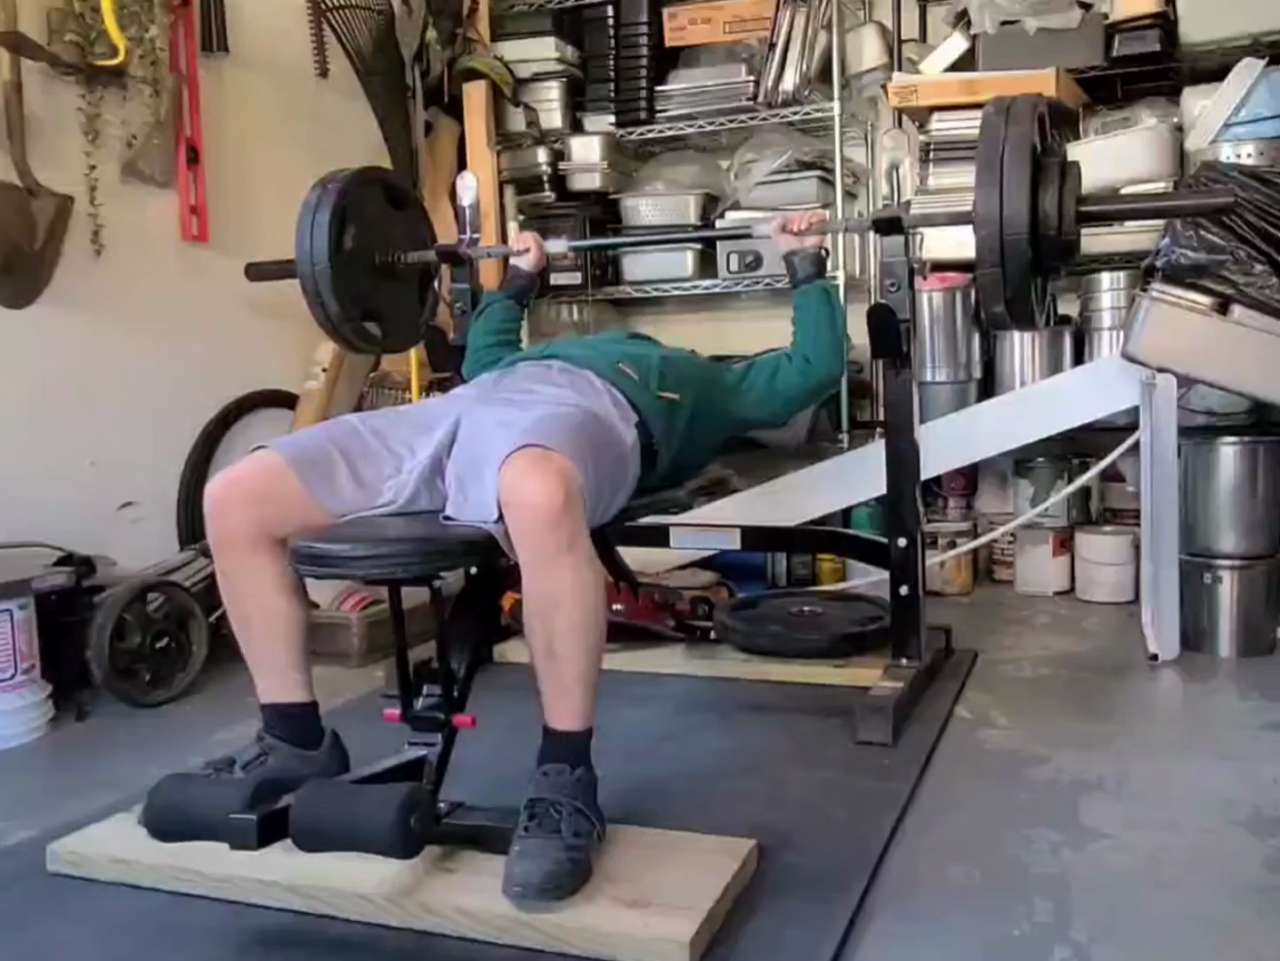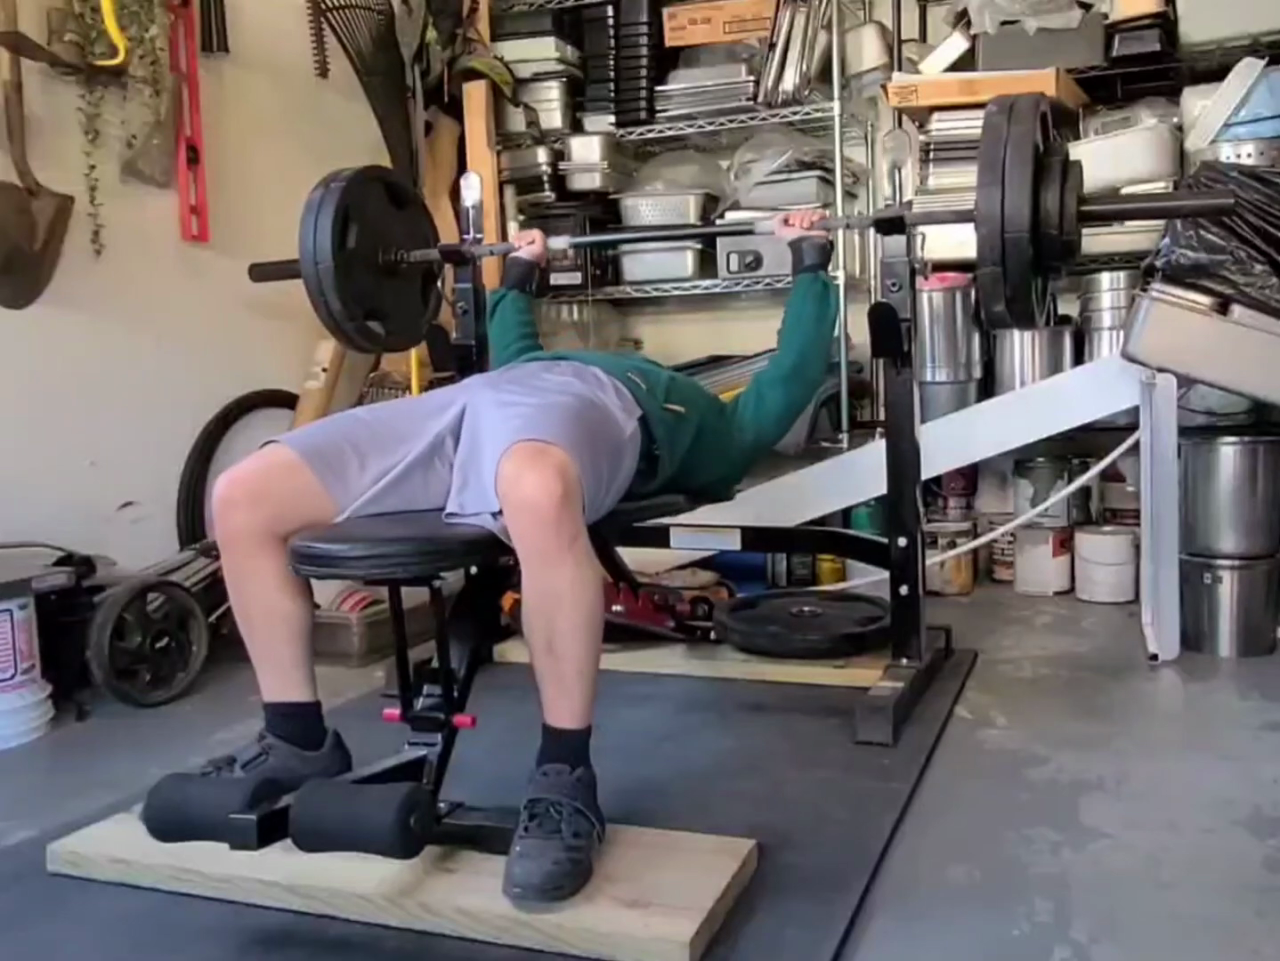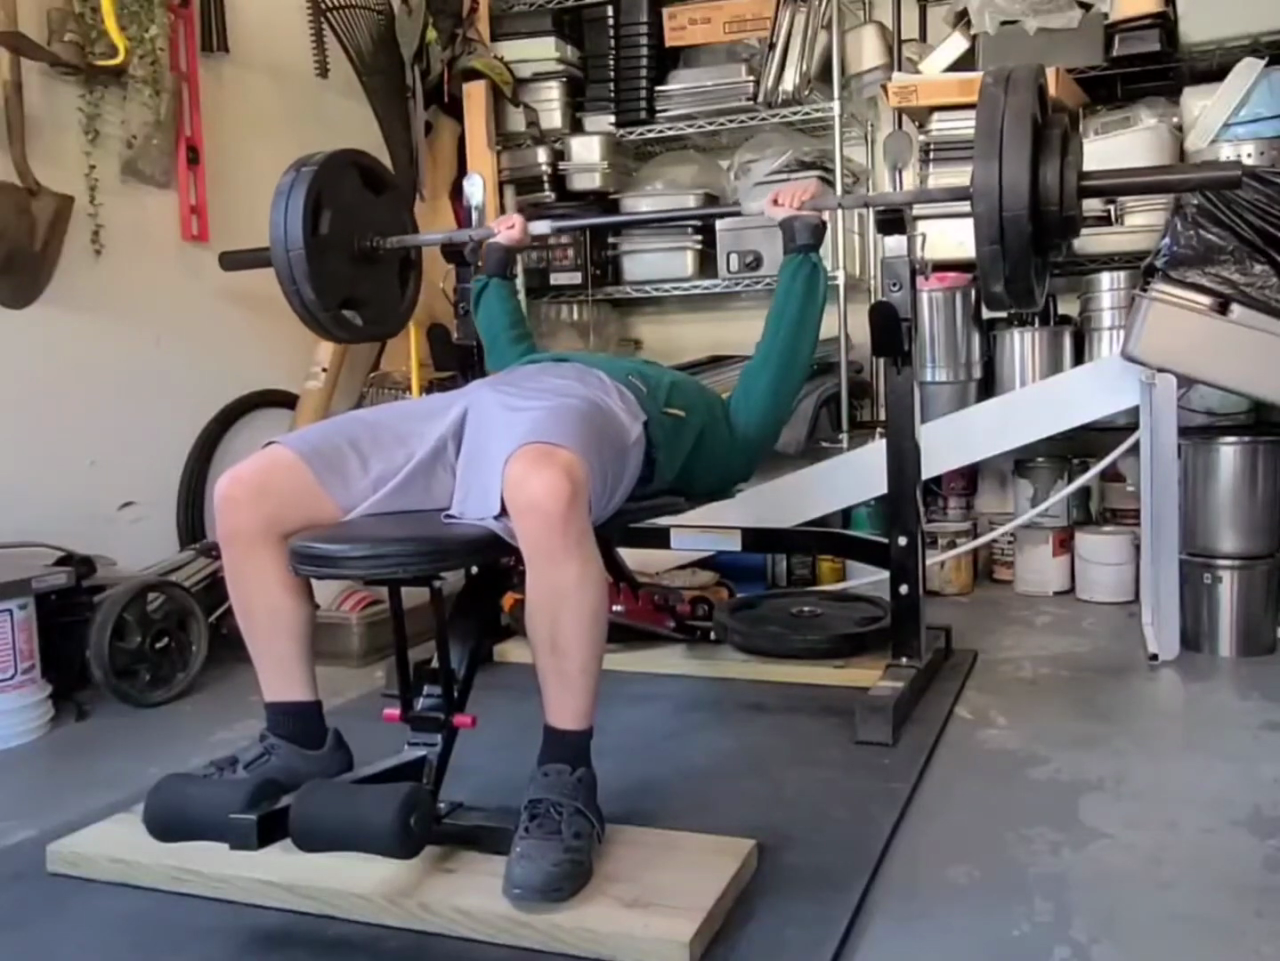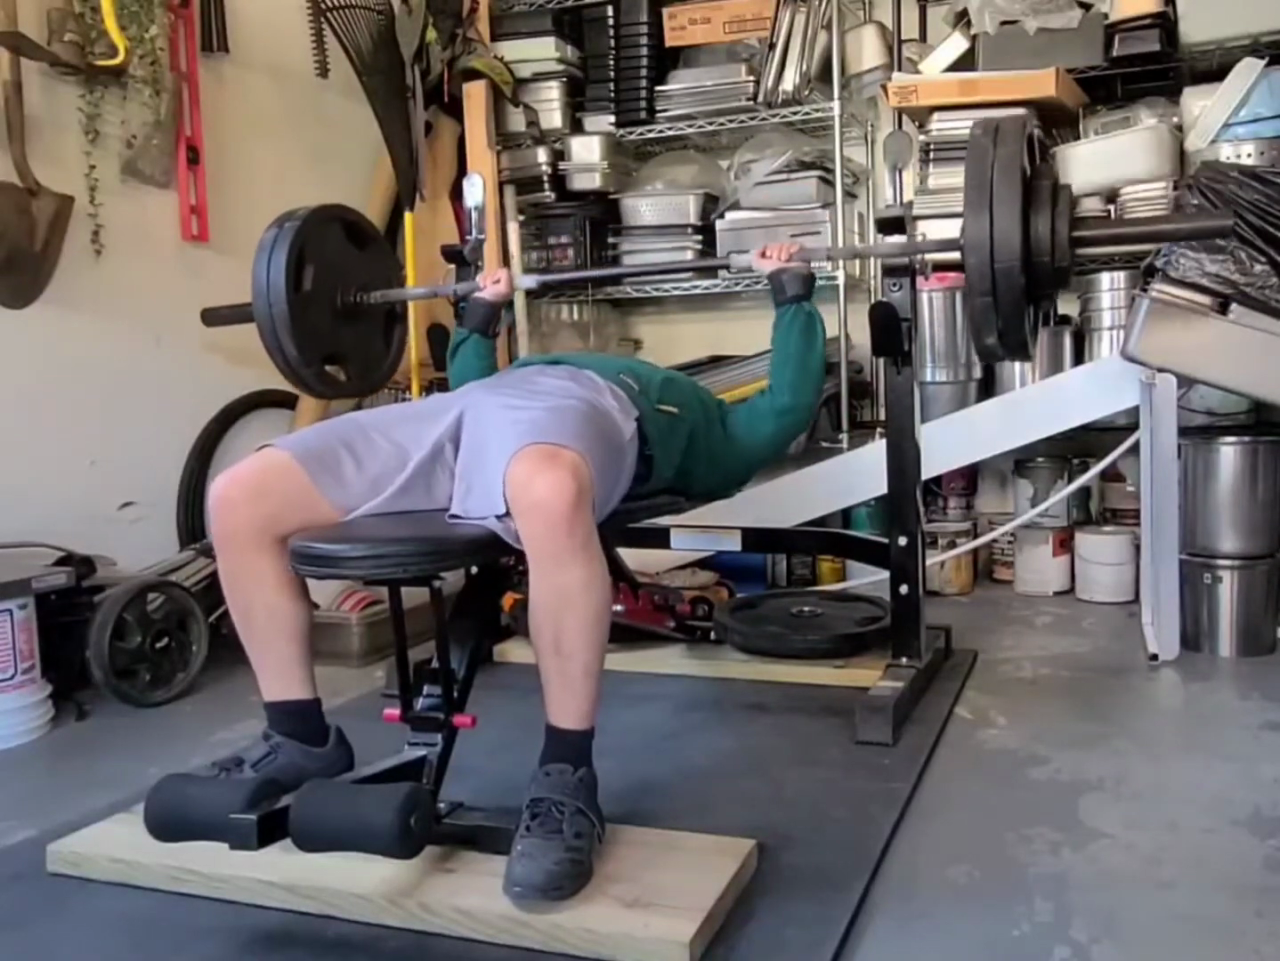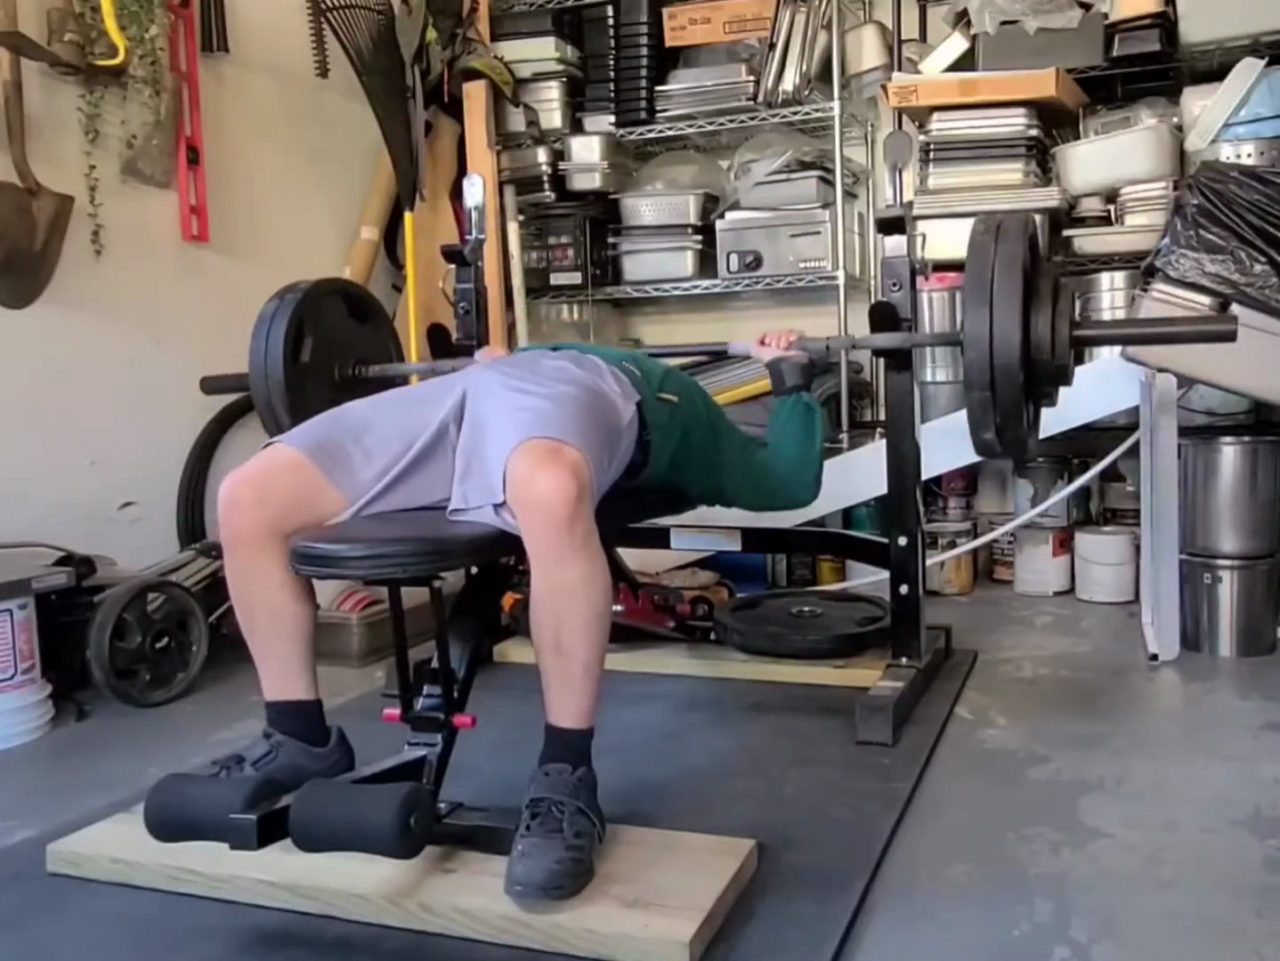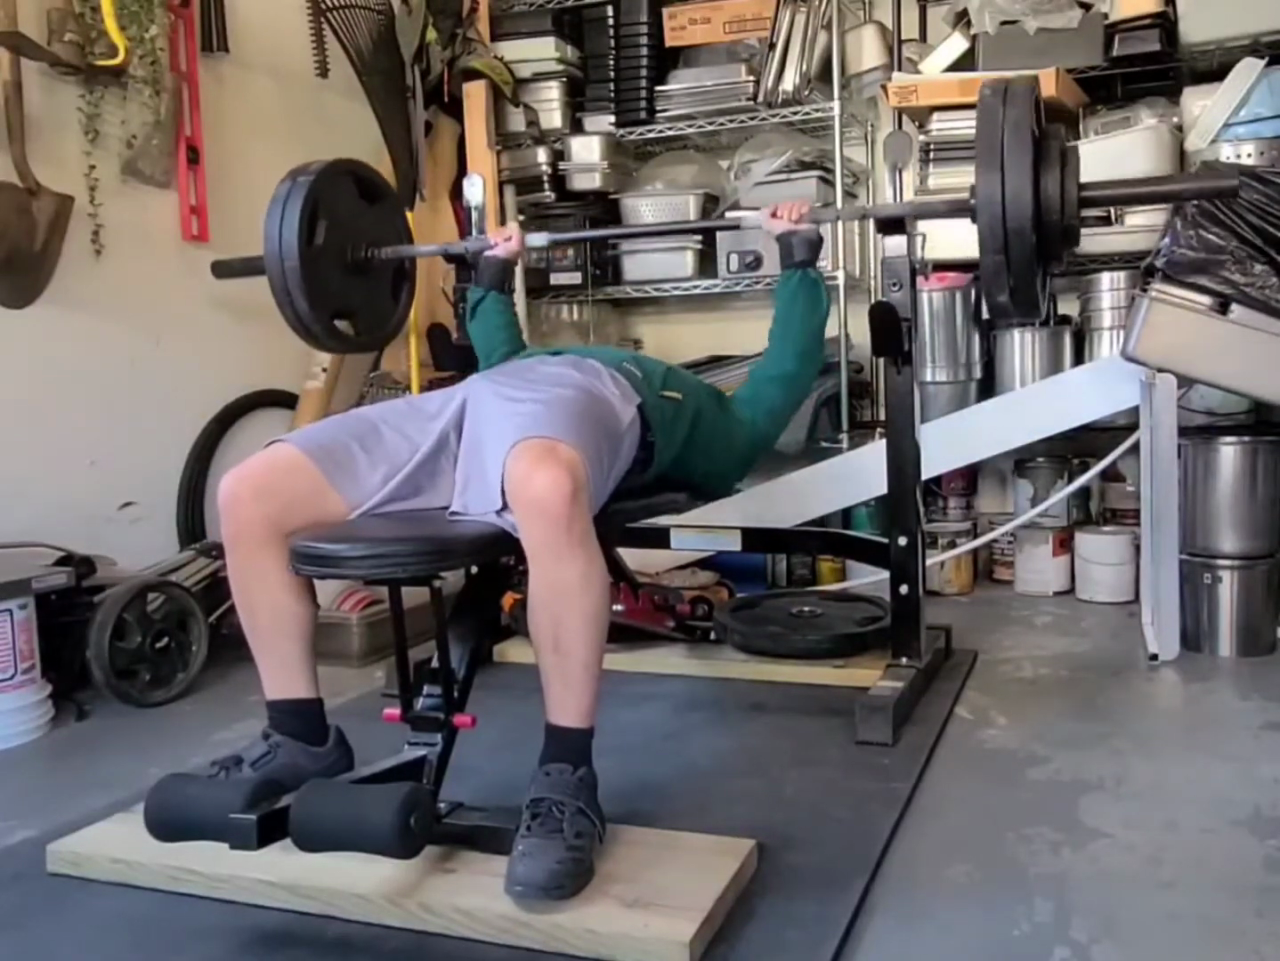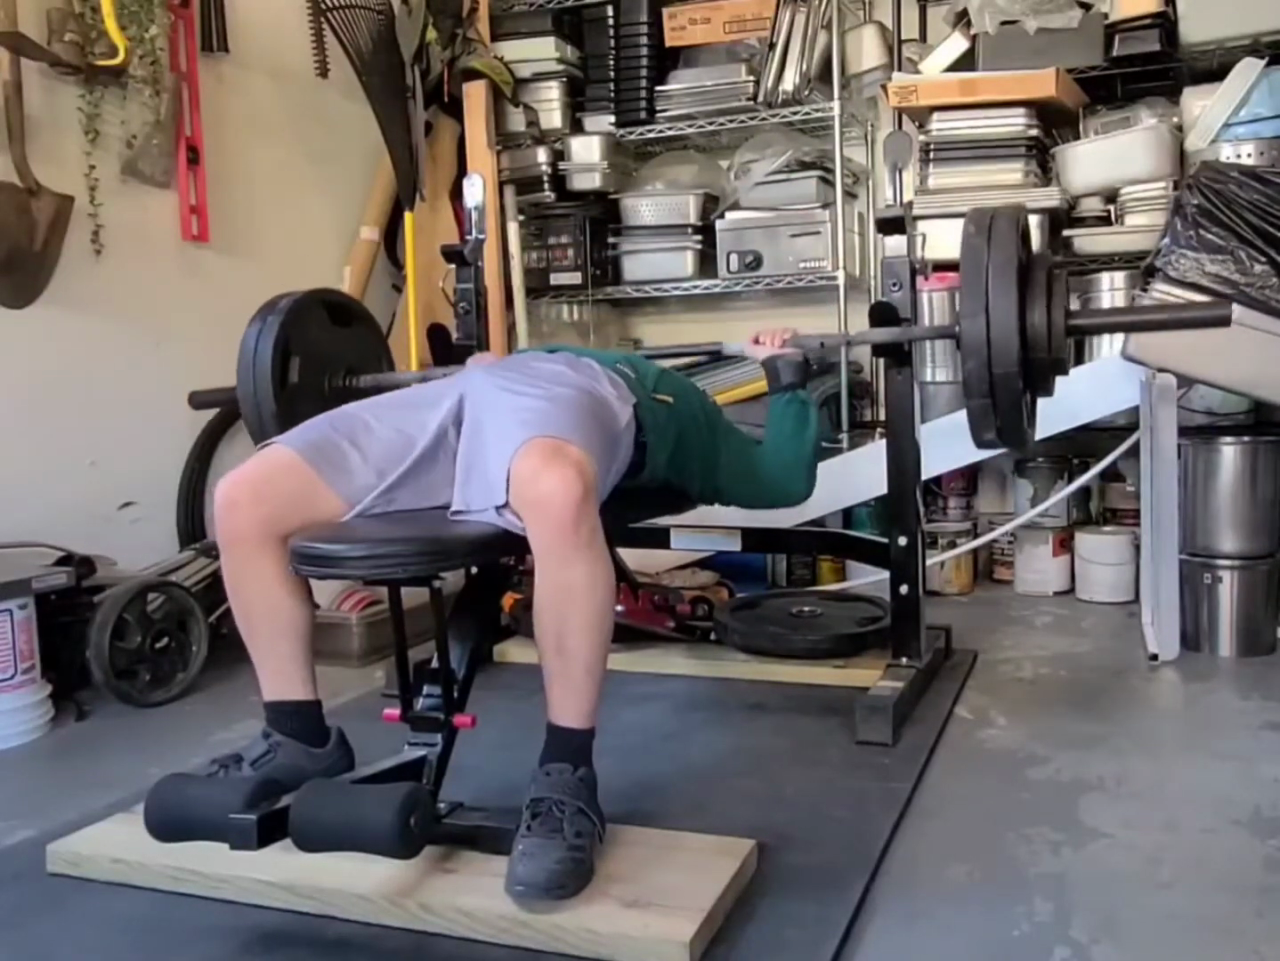
dt=0.7s
person 1, frame 1
left shoulder: (716, 390)
right shoulder: (604, 349)
left elbow: (817, 367)
right elbow: (483, 364)
left wrist: (805, 266)
right wrist: (515, 282)
right hip: (464, 408)
left knee: (538, 498)
right knee: (234, 502)
left ankle: (565, 781)
right ankle: (297, 745)
person 1, frame 2
left shoulder: (724, 431)
left elbow: (796, 369)
right elbow: (514, 357)
left wrist: (809, 260)
right wrist: (517, 275)
left knee: (537, 495)
right knee: (241, 500)
left ankle: (564, 779)
right ankle: (298, 745)
person 1, frame 3
left shoulder: (723, 433)
left elbow: (783, 359)
right elbow: (512, 356)
left wrist: (801, 244)
right wrist: (497, 263)
left knee: (544, 498)
right knee: (243, 498)
left ankle: (564, 781)
right ankle: (298, 744)
person 1, frame 4
left shoulder: (715, 431)
left elbow: (789, 406)
right elbow: (478, 389)
left wrist: (791, 291)
right wrist: (481, 314)
left knee: (548, 494)
right knee: (237, 500)
left ankle: (565, 780)
right ankle: (301, 742)
person 1, frame 5
left shoulder: (704, 430)
left elbow: (794, 479)
left wrist: (789, 379)
right wrist: (479, 370)
left knee: (549, 493)
right knee: (247, 497)
left ankle: (566, 781)
right ankle: (301, 741)
person 1, frame 6
left shoulder: (720, 432)
left elbow: (790, 368)
right elbow: (502, 357)
left wrist: (797, 256)
right wrist: (493, 274)
left knee: (546, 491)
right knee: (246, 497)
left ankle: (566, 778)
right ankle: (300, 739)
person 1, frame 7
left shoulder: (702, 428)
left elbow: (787, 479)
left wrist: (786, 377)
right wrist: (476, 374)
left knee: (555, 494)
right knee: (244, 499)
left ankle: (566, 780)
right ankle: (301, 741)
